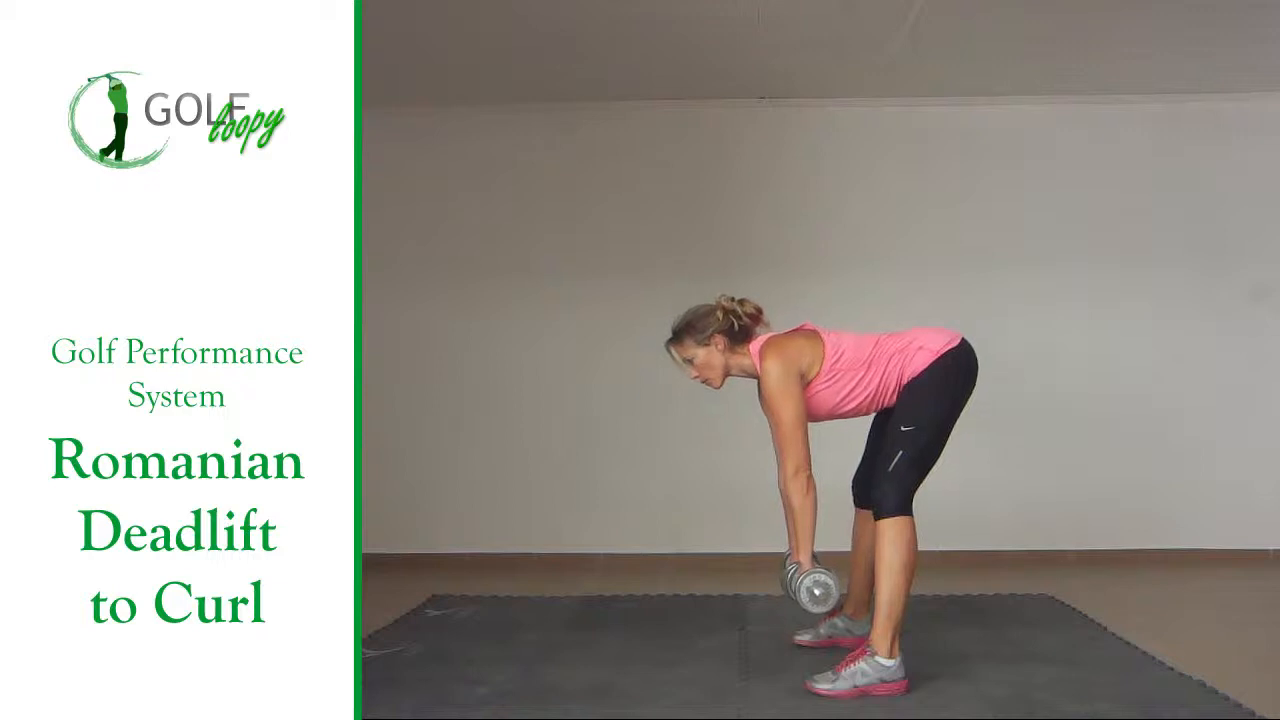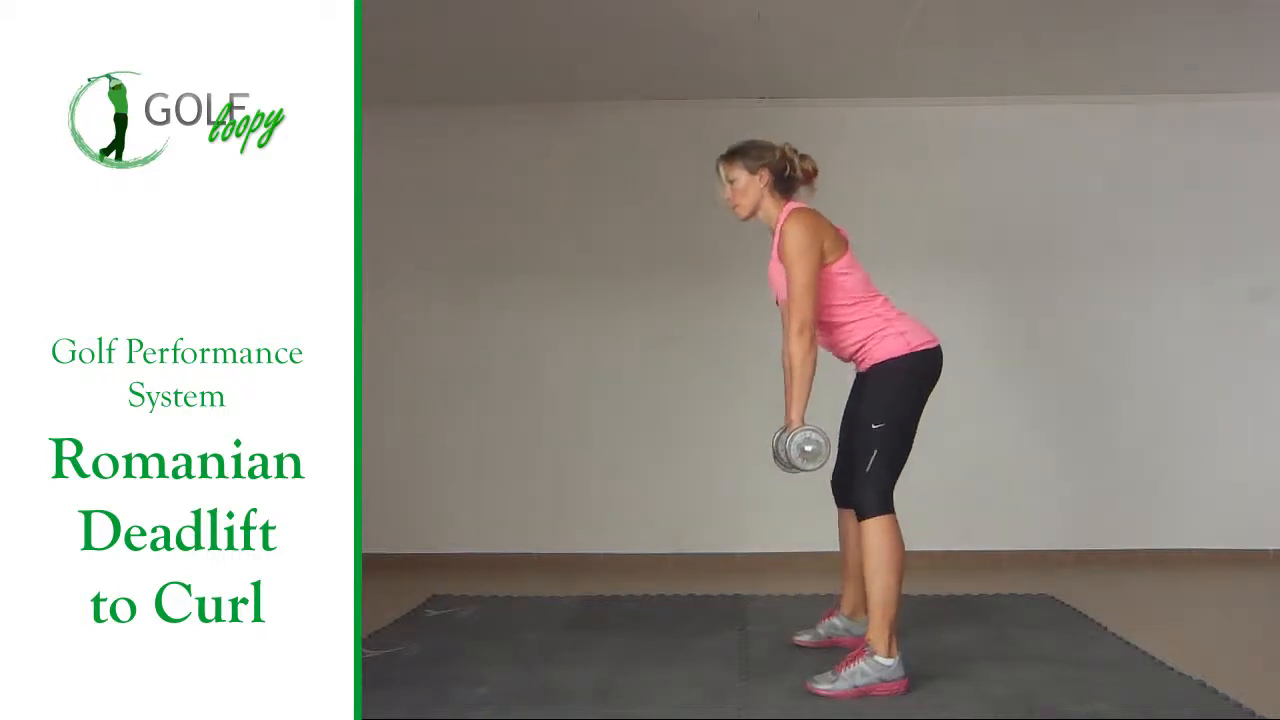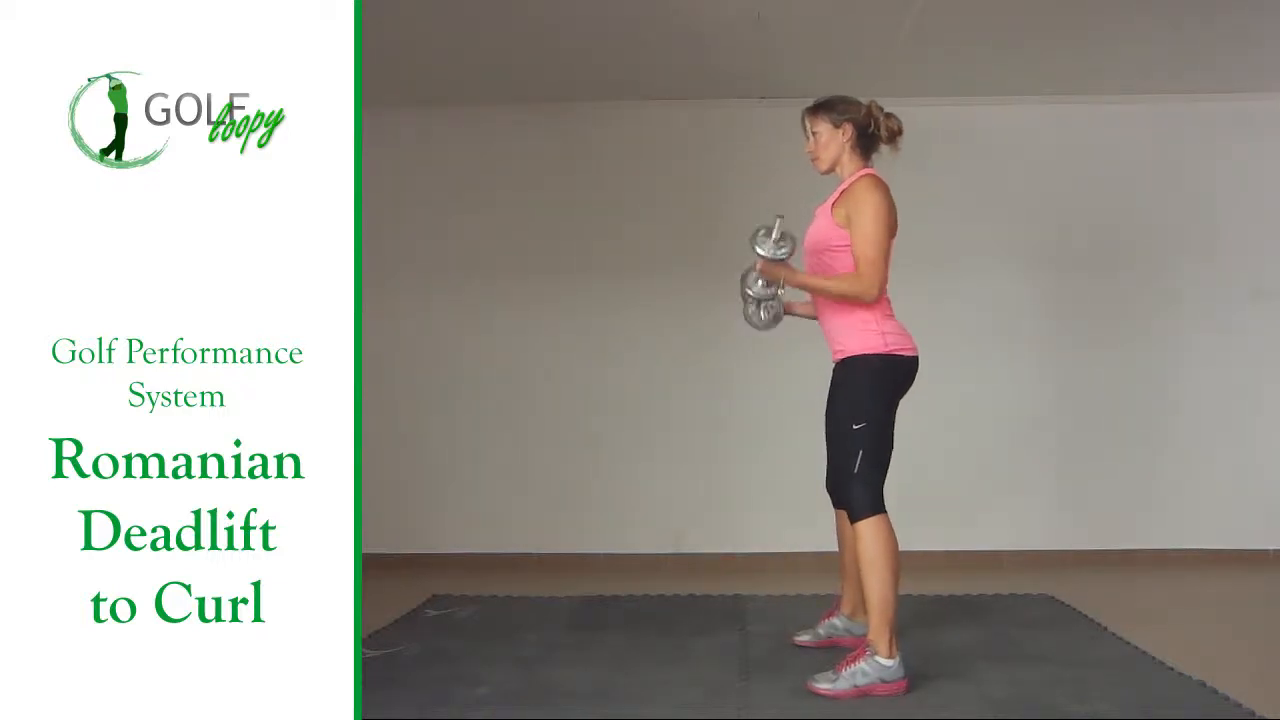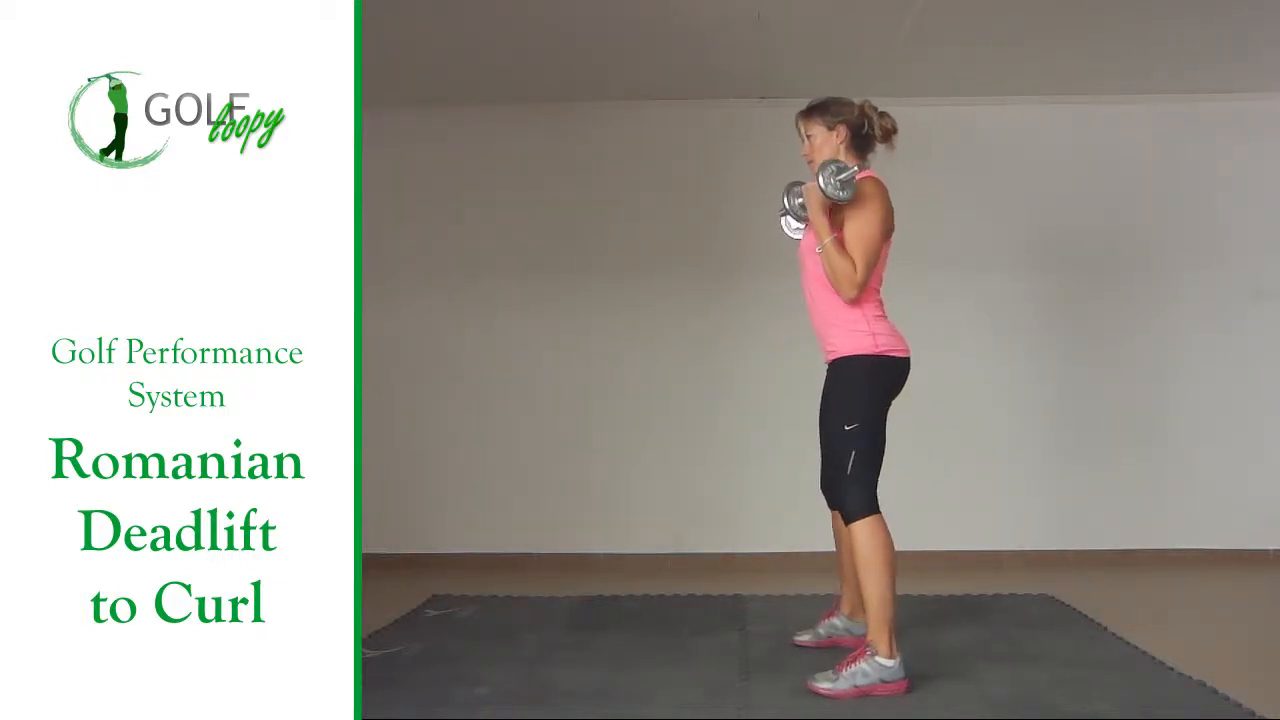
dt=1s
person 1, frame 1
left shoulder: (775, 360)
right shoulder: (768, 372)
left elbow: (799, 474)
right elbow: (788, 472)
left wrist: (804, 558)
right wrist: (796, 550)
left hip: (940, 364)
right hip: (919, 373)
left knee: (889, 494)
right knee: (867, 490)
left ankle: (883, 660)
right ankle: (854, 618)
person 1, frame 2
left shoulder: (798, 226)
right shoulder: (783, 239)
left elbow: (803, 332)
right elbow: (793, 338)
left wrist: (798, 421)
right wrist: (790, 420)
left hip: (902, 358)
right hip: (884, 363)
left knee: (869, 496)
right knee: (847, 487)
left ankle: (883, 659)
right ankle: (853, 617)
person 1, frame 3
left shoulder: (867, 189)
right shoulder: (845, 197)
left elbow: (869, 287)
left wrist: (795, 278)
right wrist: (792, 304)
left hip: (875, 359)
right hip: (856, 360)
left knee: (862, 496)
right knee: (844, 490)
left ankle: (882, 658)
right ankle: (852, 616)
person 1, frame 4
left shoulder: (866, 191)
right shoulder: (841, 197)
left elbow: (851, 285)
left wrist: (820, 221)
right wrist: (810, 226)
left hip: (867, 359)
right hip: (849, 361)
left knee: (856, 496)
right knee: (839, 491)
left ankle: (883, 658)
right ankle: (851, 617)
